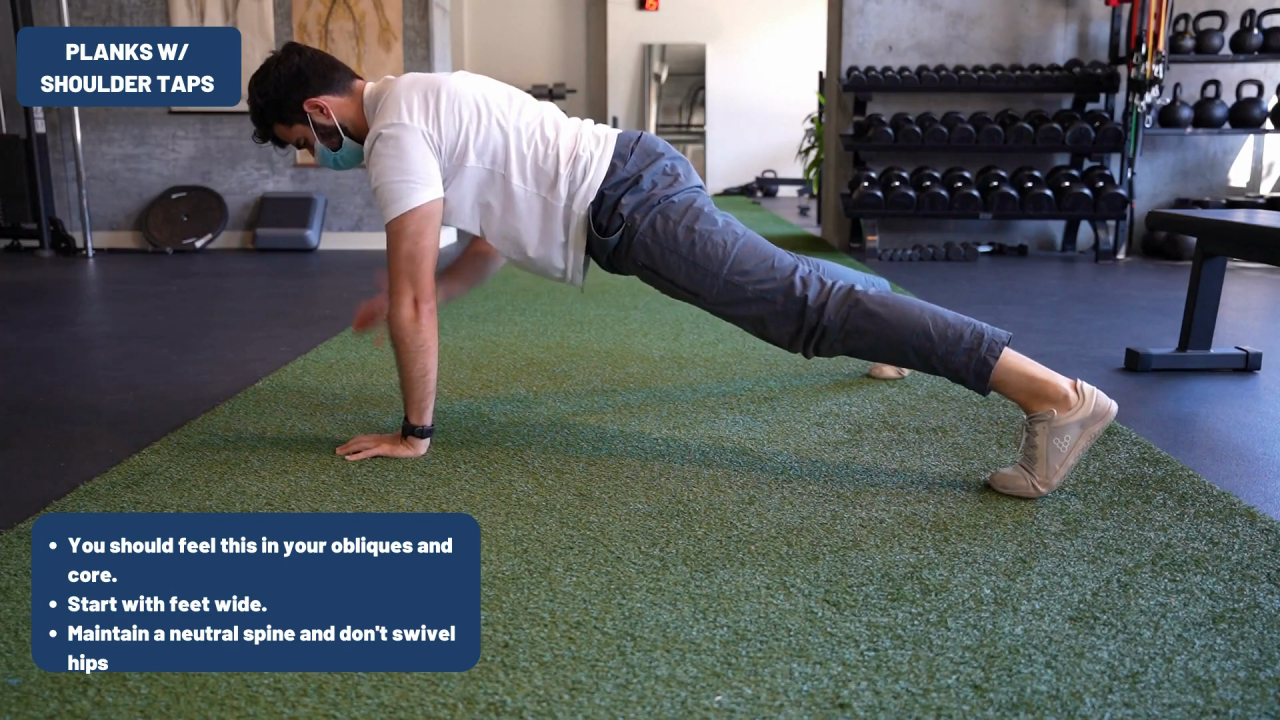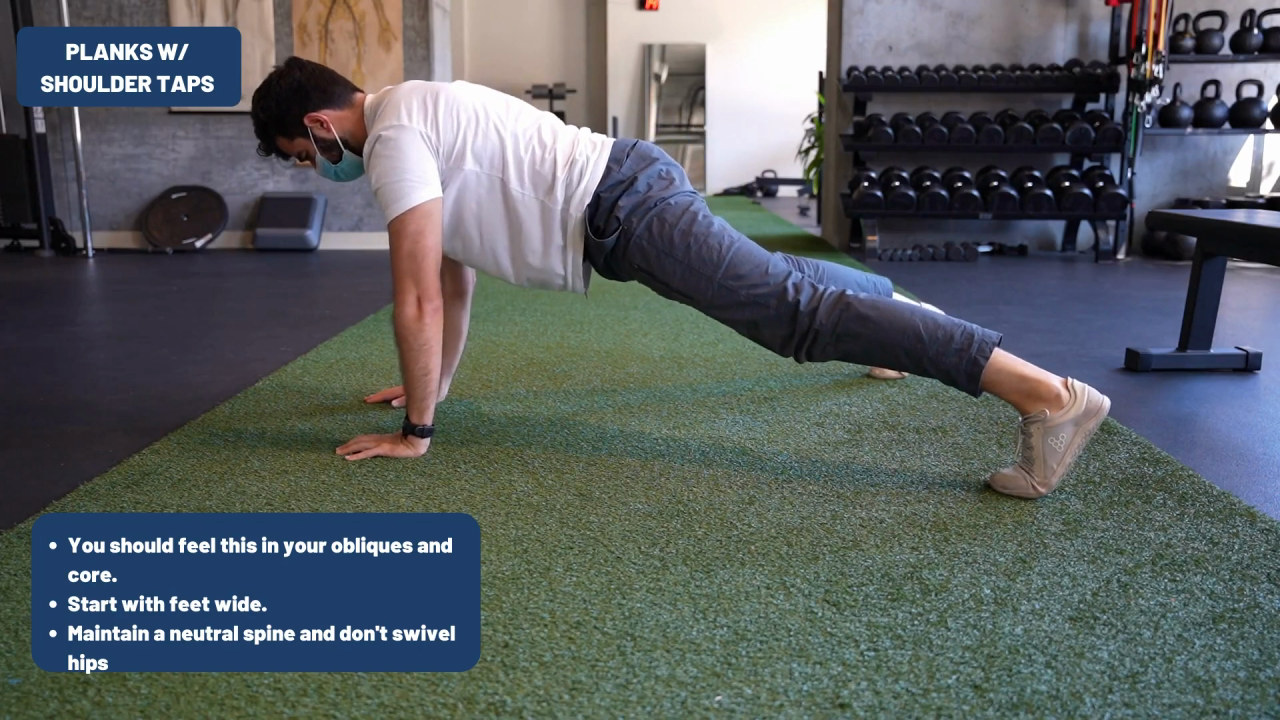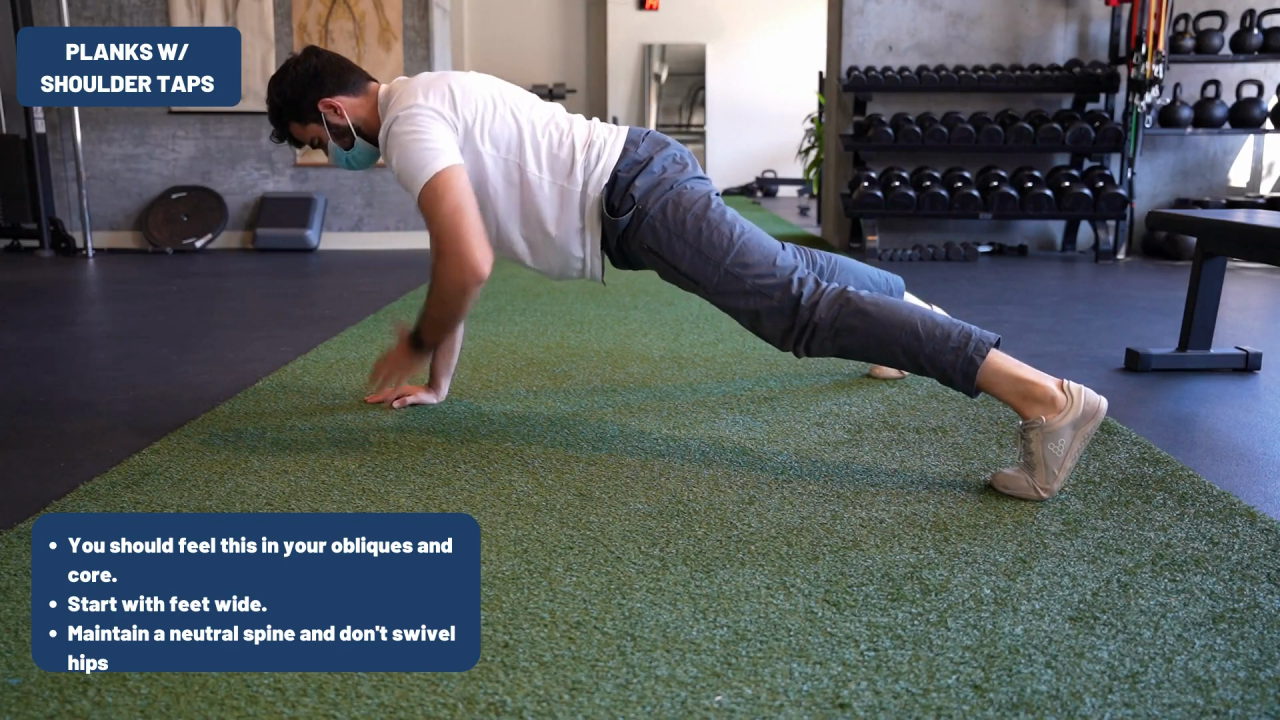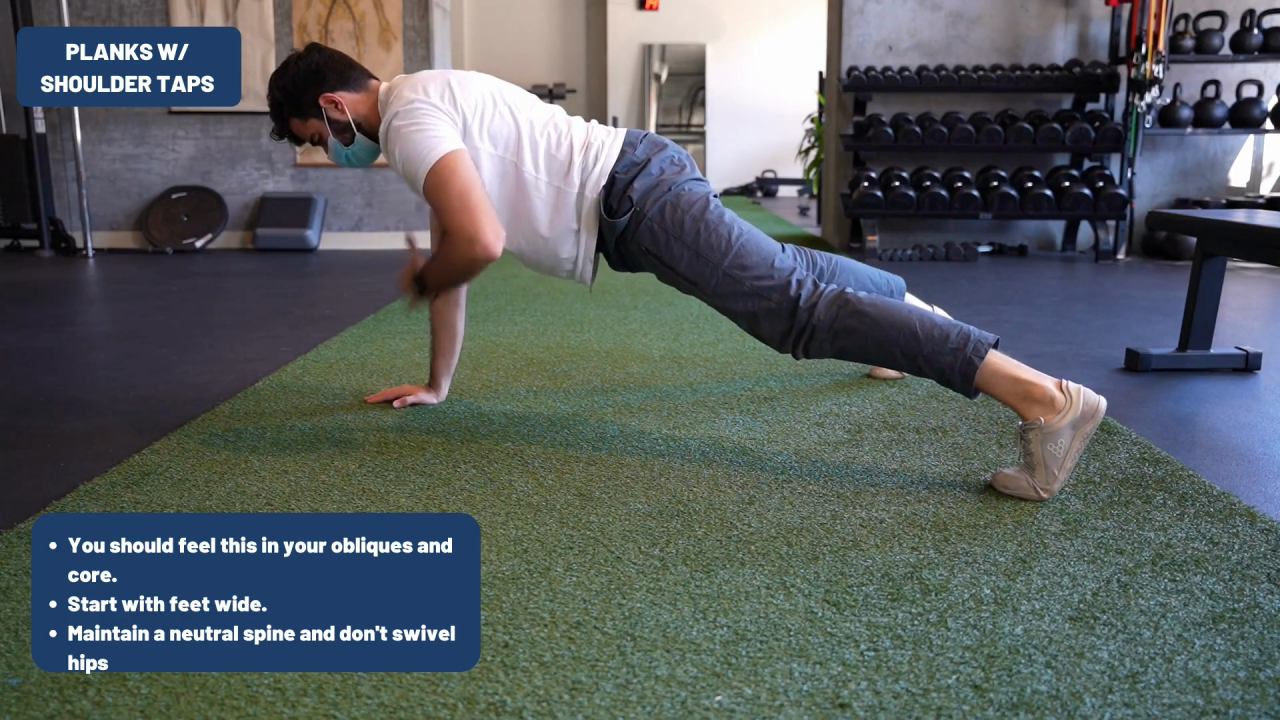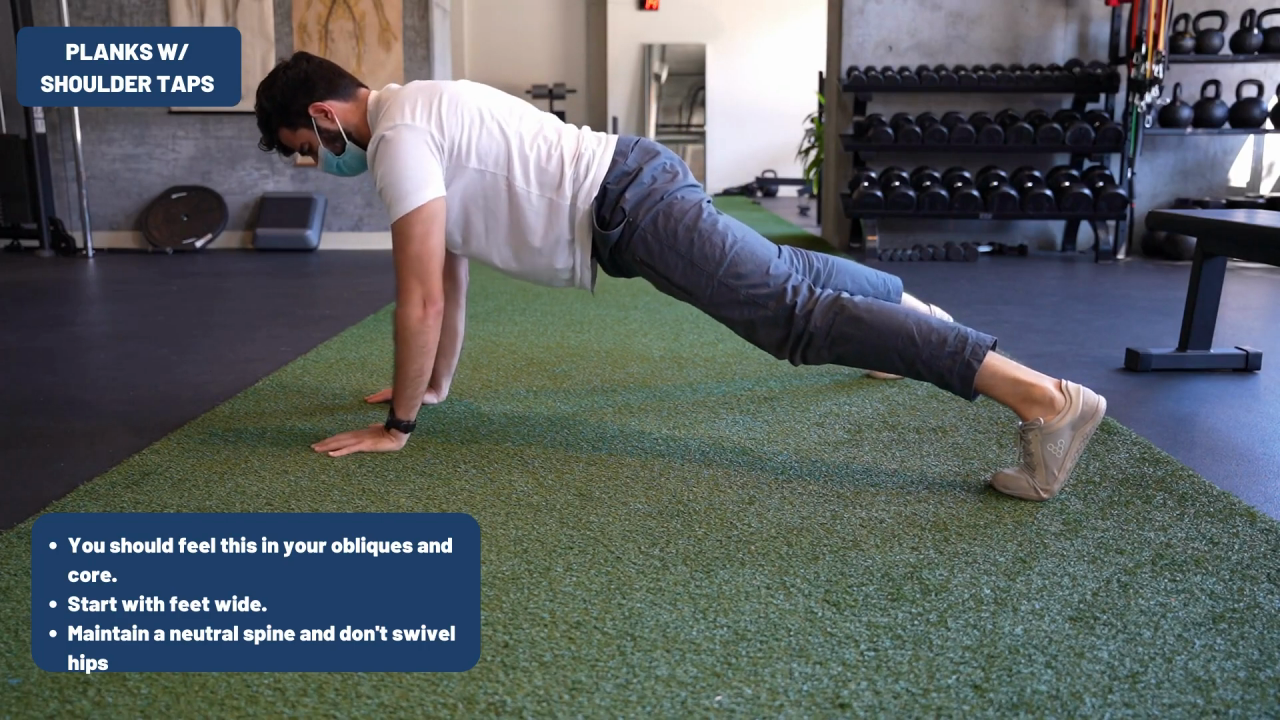
dt=0.3s
person 1, frame 1
left shoulder: (393, 136)
right shoulder: (417, 102)
left elbow: (415, 300)
right elbow: (489, 228)
left wrist: (415, 429)
right wrist: (406, 300)
left hip: (629, 206)
right hip: (633, 177)
left knee: (801, 305)
right knee: (780, 276)
left ankle: (1057, 396)
right ankle: (900, 312)
person 1, frame 2
left shoulder: (392, 138)
right shoulder: (416, 116)
left elbow: (416, 298)
right elbow: (453, 275)
left wrist: (415, 431)
right wrist: (433, 383)
left hip: (624, 210)
right hip: (630, 187)
left knee: (792, 310)
right knee: (775, 278)
left ankle: (1046, 394)
right ankle: (905, 308)
person 1, frame 3
left shoulder: (408, 124)
right shoulder: (423, 112)
left elbow: (469, 266)
right elbow: (450, 260)
left wrist: (415, 347)
right wrist: (437, 383)
left hip: (639, 194)
right hip: (640, 190)
left knee: (796, 304)
right knee: (781, 268)
left ankle: (1045, 397)
right ankle: (908, 304)
person 1, frame 4
left shoulder: (409, 117)
right shoulder: (424, 109)
left elbow: (479, 243)
right elbow: (456, 249)
left wrist: (424, 277)
right wrist: (437, 382)
left hip: (636, 196)
right hip: (638, 187)
left knee: (794, 305)
right knee: (783, 270)
left ankle: (1042, 397)
right ankle: (907, 306)
person 1, frame 5
left shoulder: (396, 135)
right shoulder: (417, 115)
left elbow: (422, 296)
right elbow: (450, 272)
left wrist: (396, 424)
right wrist: (435, 383)
left hip: (630, 203)
right hip: (633, 189)
left knee: (791, 312)
right knee: (776, 273)
left ankle: (1043, 398)
right ankle: (909, 306)
